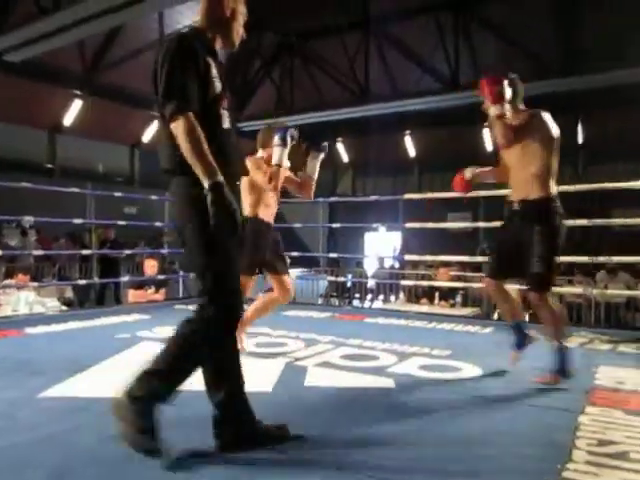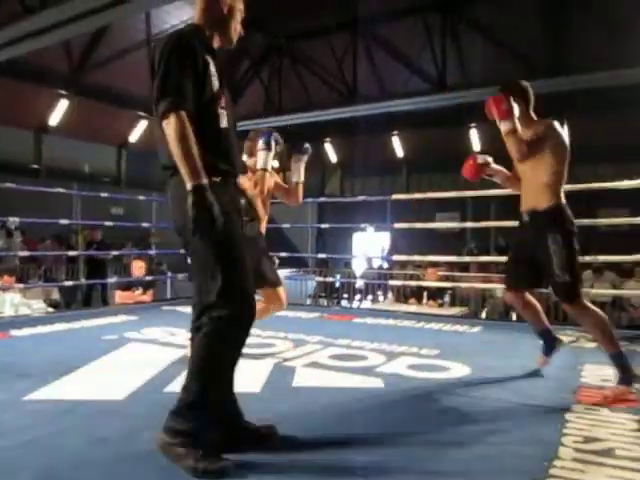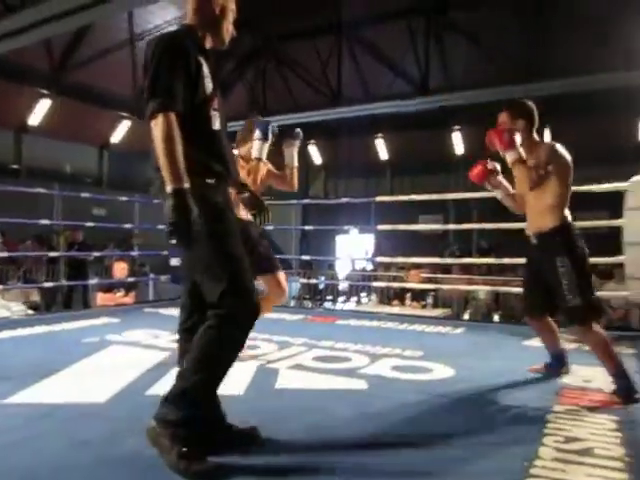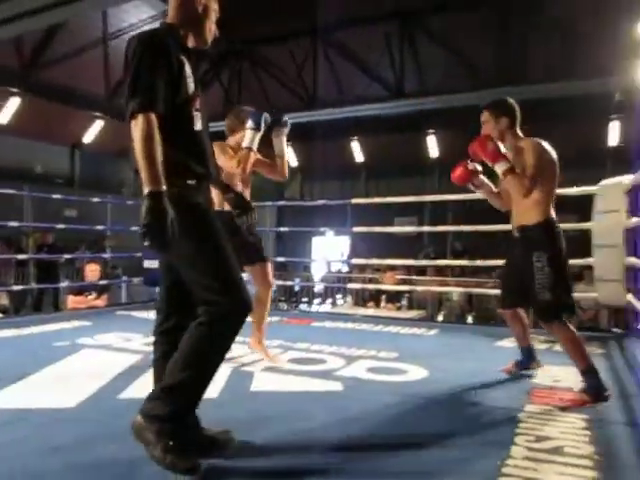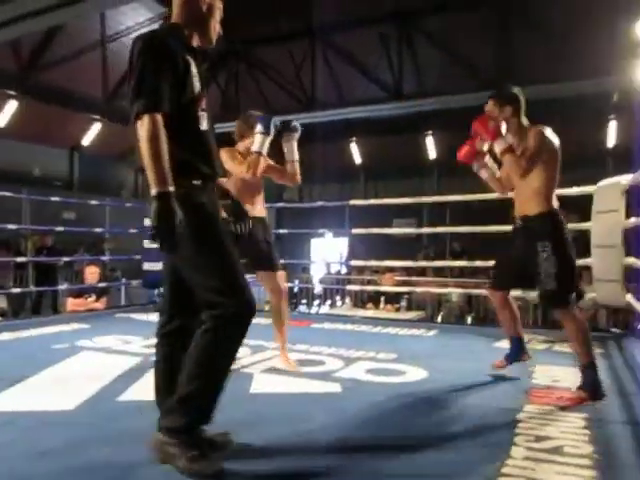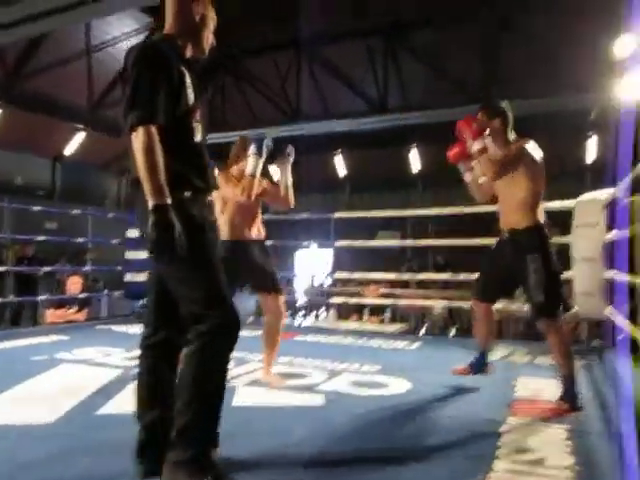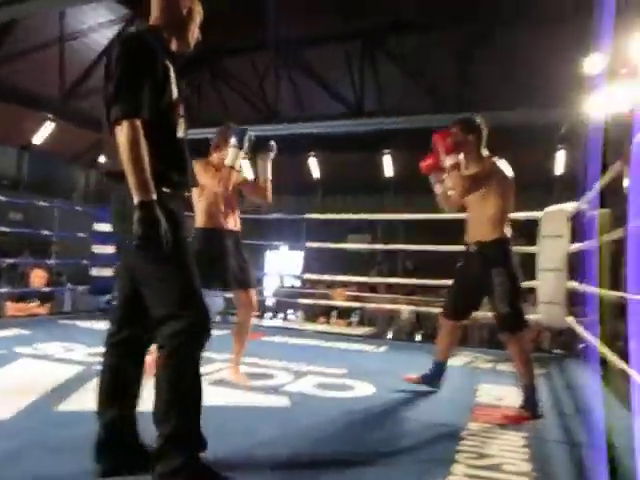
dt=0.1s
person 1, frame 1
left shoulder: (208, 59)
right shoulder: (184, 47)
right elbow: (180, 118)
left wrist: (227, 187)
right wrist: (215, 183)
left hip: (215, 194)
right hip: (200, 193)
left knee: (226, 309)
right knee: (220, 306)
left ankle: (234, 420)
right ankle: (142, 395)
person 1, frame 2
left shoulder: (206, 57)
right shoulder: (181, 45)
right elbow: (174, 117)
left wrist: (237, 184)
right wrist: (198, 187)
left hip: (217, 193)
right hip: (201, 195)
left knee: (217, 308)
right knee: (232, 306)
left ankle: (220, 420)
right ankle: (183, 425)
person 1, frame 3
left shoulder: (198, 59)
right shoulder: (173, 46)
right elbow: (162, 118)
left wrist: (238, 183)
right wrist: (177, 191)
left hip: (209, 194)
right hip: (193, 196)
left knee: (204, 309)
right knee: (237, 303)
left ankle: (202, 422)
right ankle: (174, 418)
person 1, frame 4
left shoulder: (178, 57)
right shoulder: (153, 45)
right elbow: (144, 119)
left wrist: (219, 188)
right wrist: (155, 193)
left hip: (188, 195)
right hip: (175, 195)
left knee: (179, 315)
right knee: (227, 301)
left ankle: (176, 426)
right ankle: (160, 415)
person 1, frame 5
left shoulder: (184, 57)
right shoulder: (159, 44)
right elbow: (149, 120)
left wrist: (215, 191)
right wrist: (162, 194)
left hip: (193, 196)
right hip: (181, 195)
left knee: (182, 317)
right knee: (232, 304)
left ankle: (177, 427)
right ankle: (178, 424)
person 1, frame 6
left shoulder: (174, 67)
right shoulder: (152, 56)
right elbow: (143, 131)
right wrist: (159, 206)
left hip: (181, 209)
right hip: (172, 209)
left knee: (166, 330)
right knee: (215, 320)
person 1, frame 7
left shoulder: (157, 58)
right shoulder: (138, 47)
right elbow: (127, 125)
right wrist: (144, 202)
left hip: (157, 204)
right hip: (150, 205)
left knee: (132, 326)
right knee: (185, 321)
person 2, frame 1
left shoulder: (538, 119)
right shoulder: (511, 127)
left elbow: (505, 140)
left wrist: (497, 105)
right wrist: (479, 174)
left hip: (540, 212)
right hip: (515, 212)
left knee: (536, 292)
right knee: (492, 281)
left ankle: (561, 362)
right ankle: (521, 336)
person 2, frame 2
left shoulder: (550, 130)
right shoulder: (522, 138)
left elbow: (523, 159)
left wrist: (505, 120)
right wrist: (491, 168)
left hip: (552, 222)
right hip: (529, 224)
left knee: (571, 301)
right knee: (513, 292)
left ankle: (626, 374)
right ankle: (550, 340)
person 2, frame 3
left shoulder: (552, 152)
right shoulder: (525, 157)
left elbow: (531, 185)
right elbow: (519, 204)
left wrist: (510, 153)
right wrist: (496, 181)
left hip: (560, 243)
right hip: (539, 244)
left knee: (581, 322)
right knee: (534, 314)
right ankle: (558, 362)
person 2, frame 4
left shoulder: (537, 149)
right shoulder: (511, 154)
left elbow: (525, 191)
right elbow: (504, 202)
left wrist: (500, 161)
right wrist: (477, 181)
left hip: (541, 238)
right hip: (521, 239)
left knee: (552, 318)
right knee: (508, 307)
left ankle: (595, 386)
right ankle: (528, 356)
person 2, frame 5
left shoulder: (540, 136)
right shoulder: (513, 143)
left elbow: (521, 171)
right elbow: (503, 186)
left wrist: (498, 139)
right wrist: (482, 160)
left hip: (543, 227)
right hip: (522, 228)
left knee: (561, 306)
right knee: (497, 291)
left ankle: (591, 382)
right ankle: (517, 350)
person 2, frame 6
left shoulder: (523, 149)
right shoulder: (499, 155)
left elbow: (491, 174)
right elbow: (482, 194)
left wrist: (476, 141)
right wrist: (466, 165)
left hip: (529, 240)
right hip: (507, 240)
left knee: (547, 319)
right knee: (481, 301)
left ankle: (570, 394)
right ankle: (480, 361)
person 2, frame 7
left shoulder: (495, 167)
right shoulder: (470, 170)
left elbow: (461, 189)
right elbow: (450, 205)
left wrist: (449, 157)
right wrist: (437, 177)
left hip: (494, 253)
right hip: (473, 253)
left knee: (511, 330)
right knee: (450, 318)
left ankle: (531, 402)
right ankle: (435, 375)
person 3, frame 1
left shoulder: (282, 169)
right shoulder: (252, 162)
left elbow: (307, 193)
right elbow: (271, 185)
left wrist: (314, 161)
right wrist: (280, 151)
left hip: (268, 231)
right hip: (252, 228)
left knee: (284, 292)
right knee: (242, 290)
left ankle: (240, 325)
person 3, frame 2
left shoulder: (271, 178)
left elbow: (296, 199)
right elbow: (258, 194)
left wrist: (298, 165)
left hip: (257, 242)
left knee: (277, 302)
person 3, frame 3
left shoulder: (264, 166)
left elbow: (291, 186)
right elbow: (252, 181)
left wrist: (291, 150)
right wrist: (260, 146)
left hip: (255, 231)
left knee: (279, 290)
person 3, frame 4
left shoulder: (251, 154)
right shoulder: (217, 148)
left elbow: (281, 174)
right elbow: (240, 168)
left wrist: (280, 139)
right wrist: (252, 135)
left hip: (245, 221)
right hip: (221, 220)
left knee: (266, 281)
left ankle: (257, 339)
person 3, frame 5
left shoulder: (261, 160)
right shoulder: (226, 154)
left elbow: (293, 179)
right elbow: (250, 173)
left wrist: (290, 144)
right wrist: (261, 139)
left hip: (259, 227)
right hip: (234, 226)
left knee: (279, 290)
left ankle: (282, 350)
person 3, frame 6
left shoulder: (259, 183)
right shoulder: (221, 178)
left elbow: (287, 203)
right elbow: (243, 196)
left wrist: (284, 168)
left hip: (258, 249)
right hip: (231, 248)
left knee: (277, 311)
left ankle: (267, 368)
person 3, frame 7
left shoulder: (237, 174)
right shoulder: (201, 166)
left elbow: (265, 198)
right elbow: (221, 186)
left wrist: (265, 162)
left hip: (232, 241)
right hip: (206, 238)
left knee: (248, 306)
left ankle: (235, 366)
